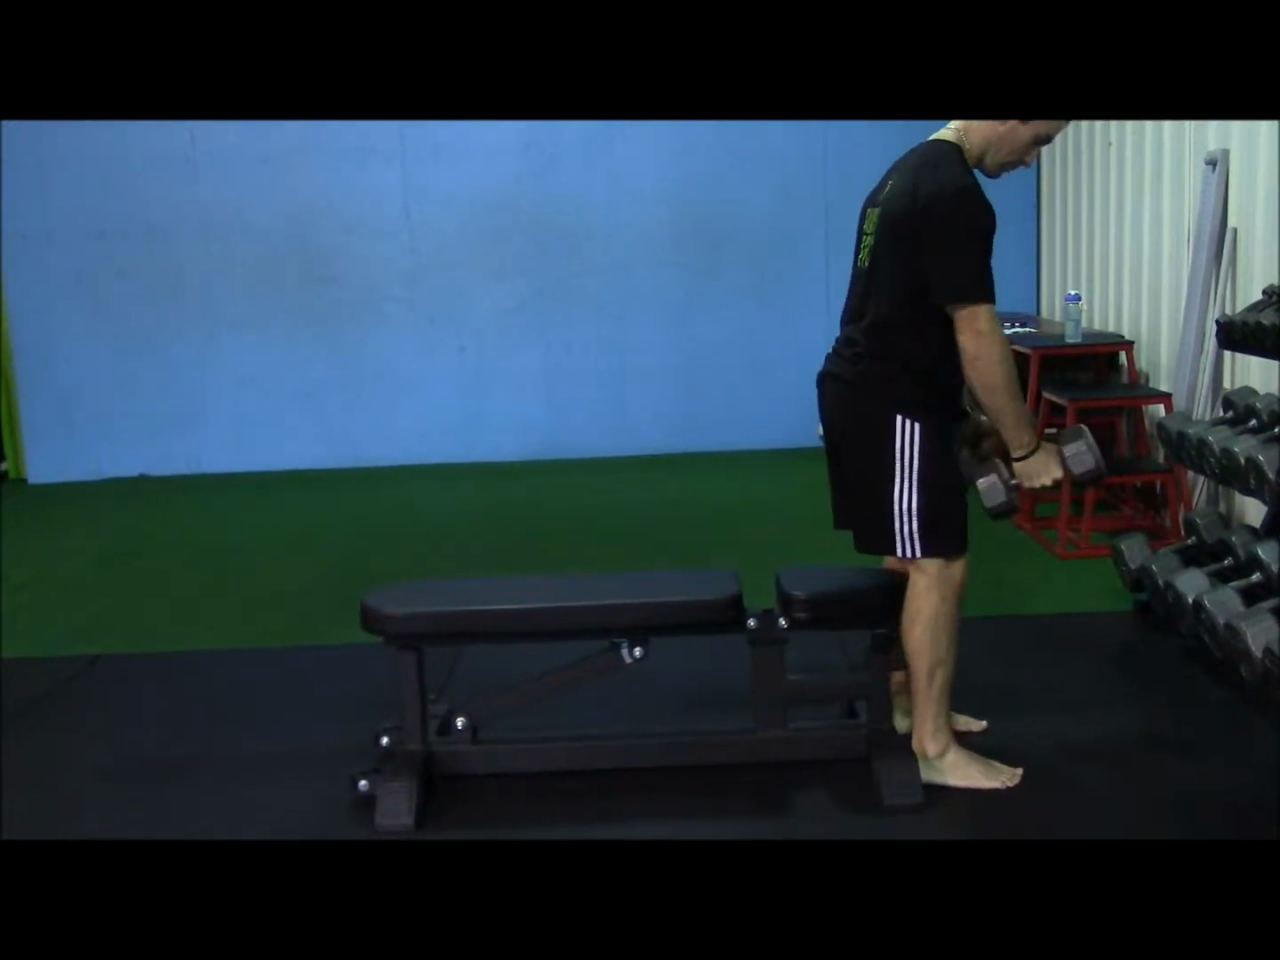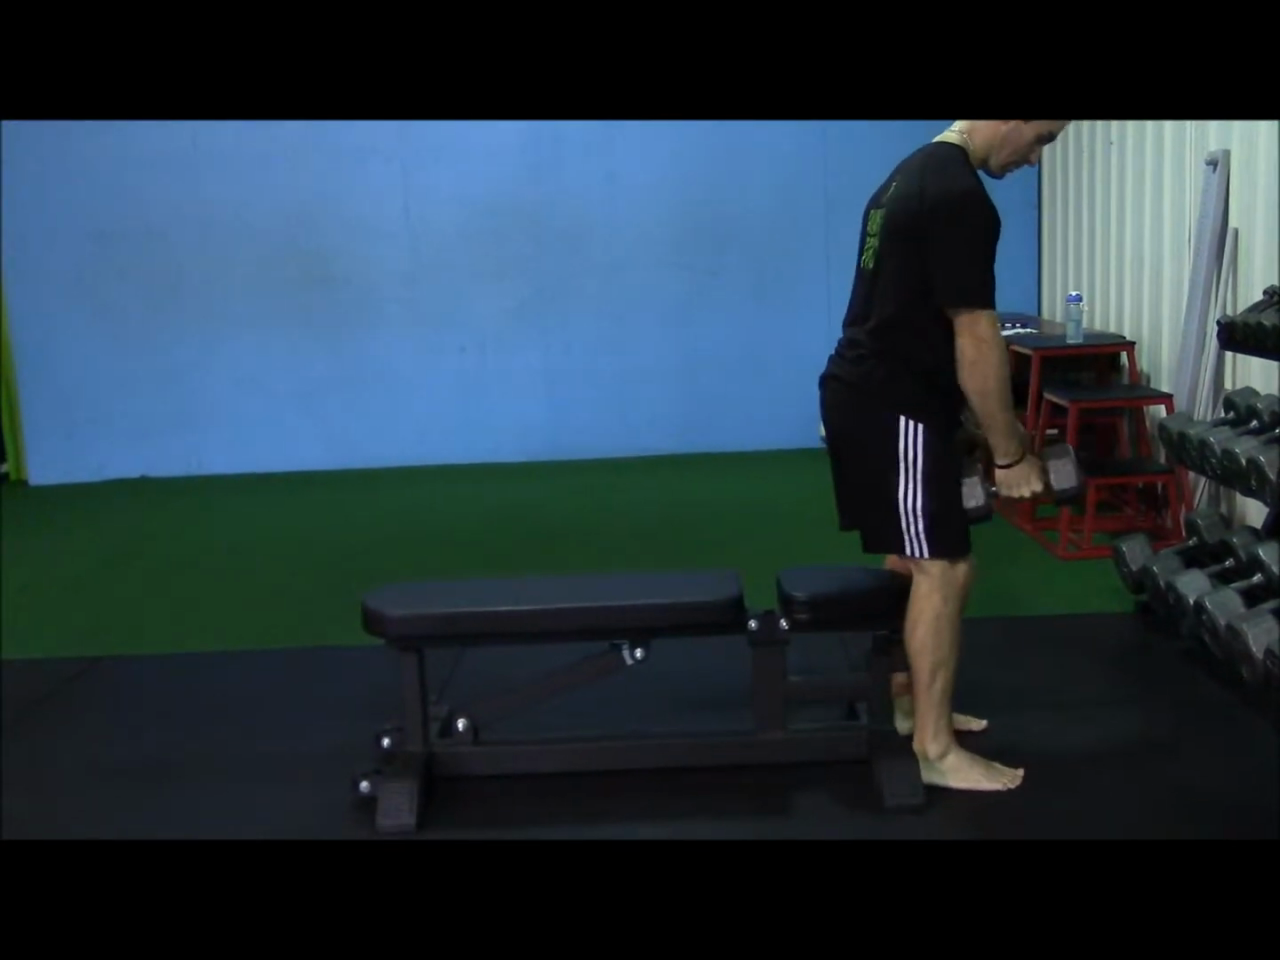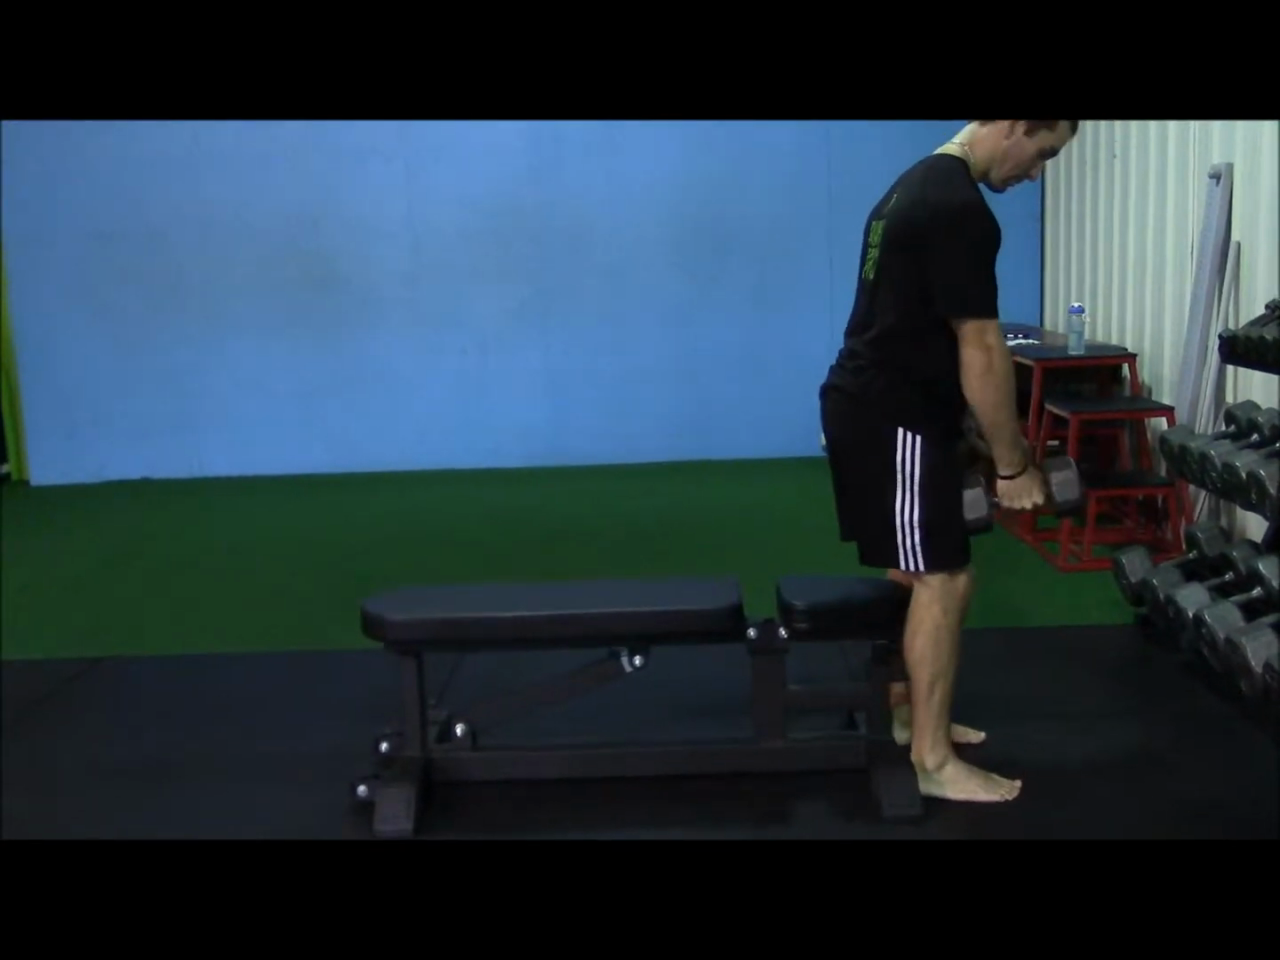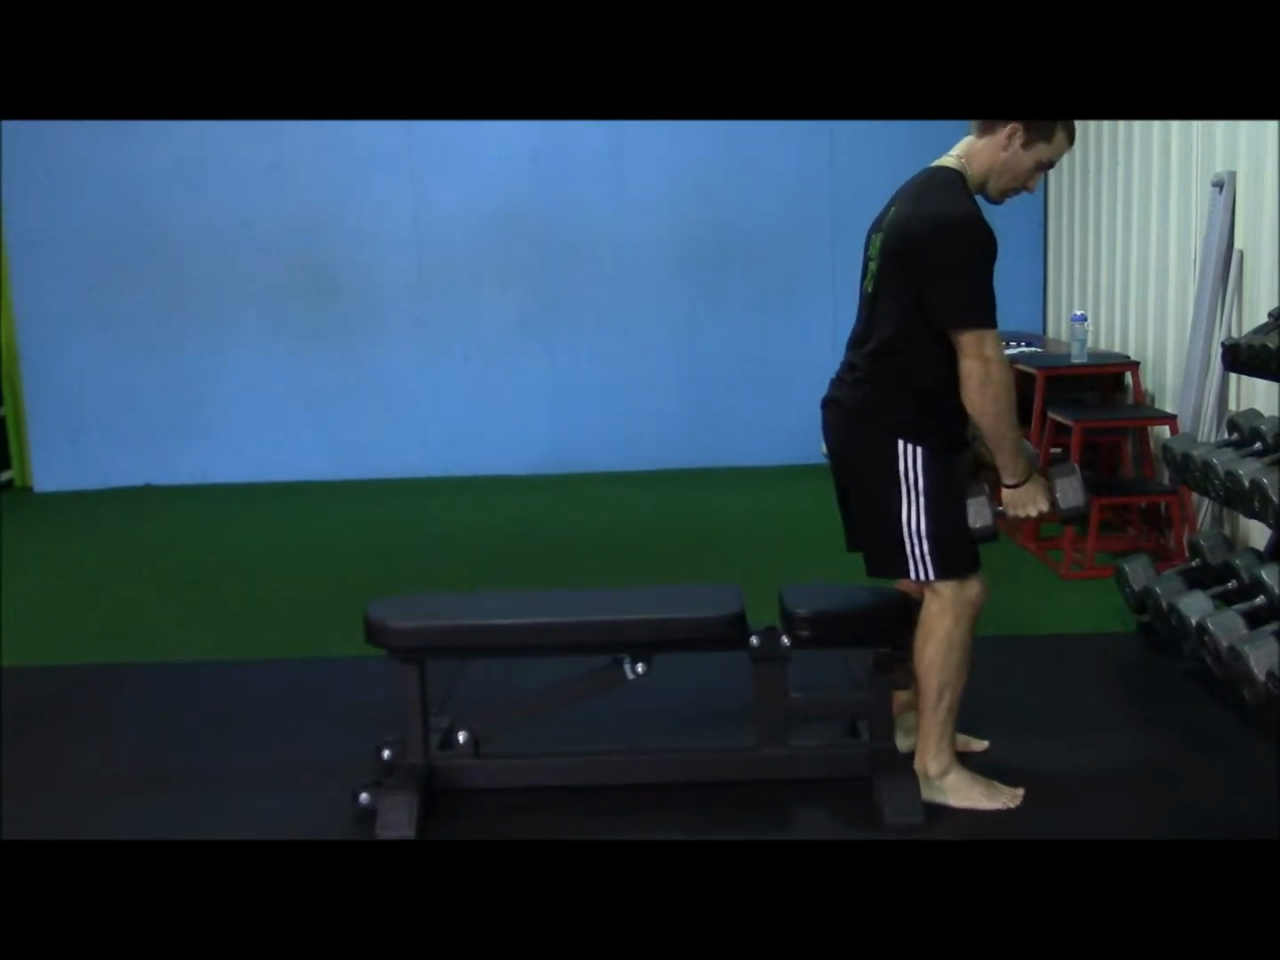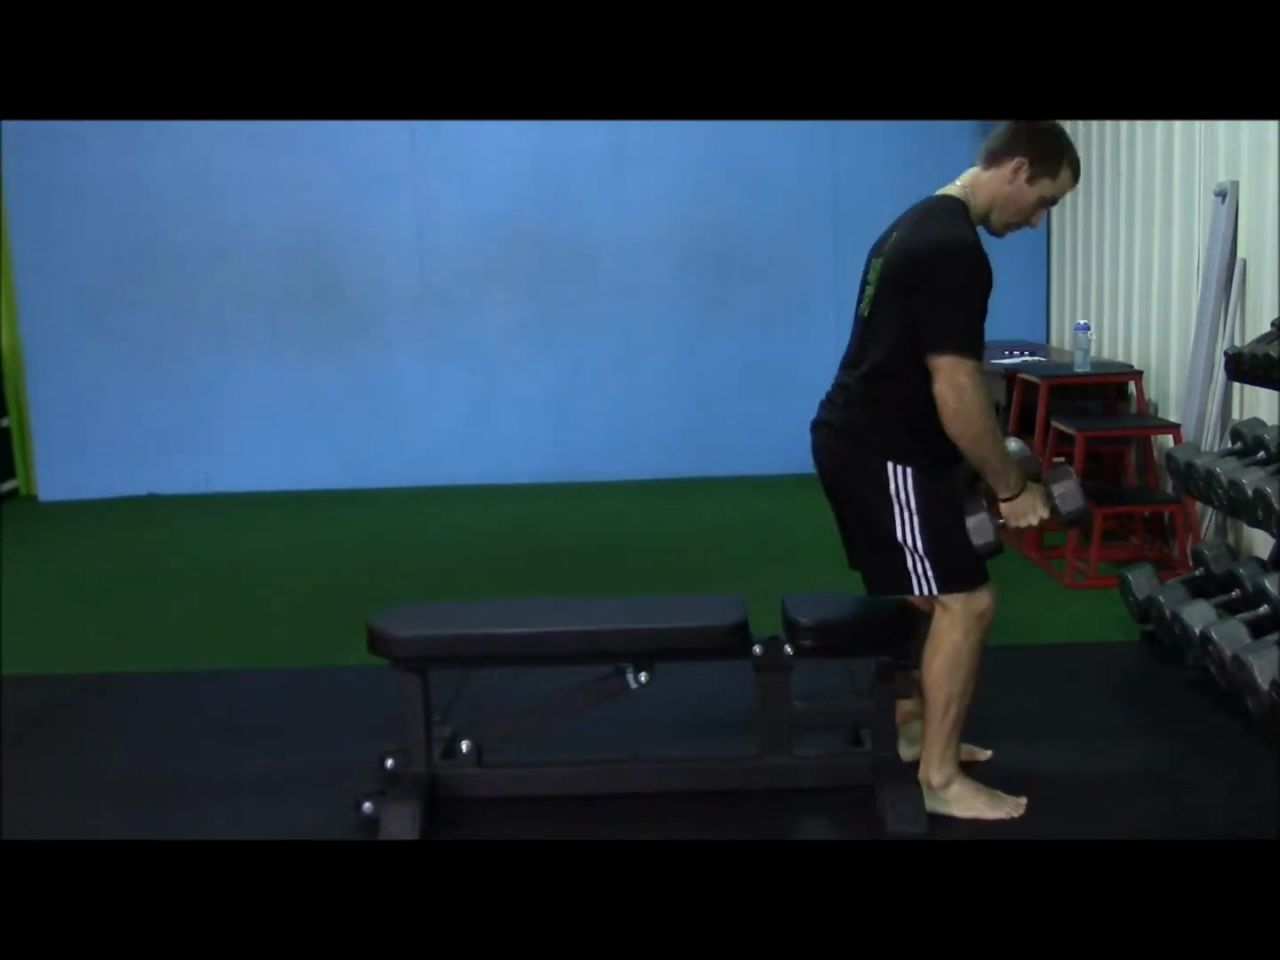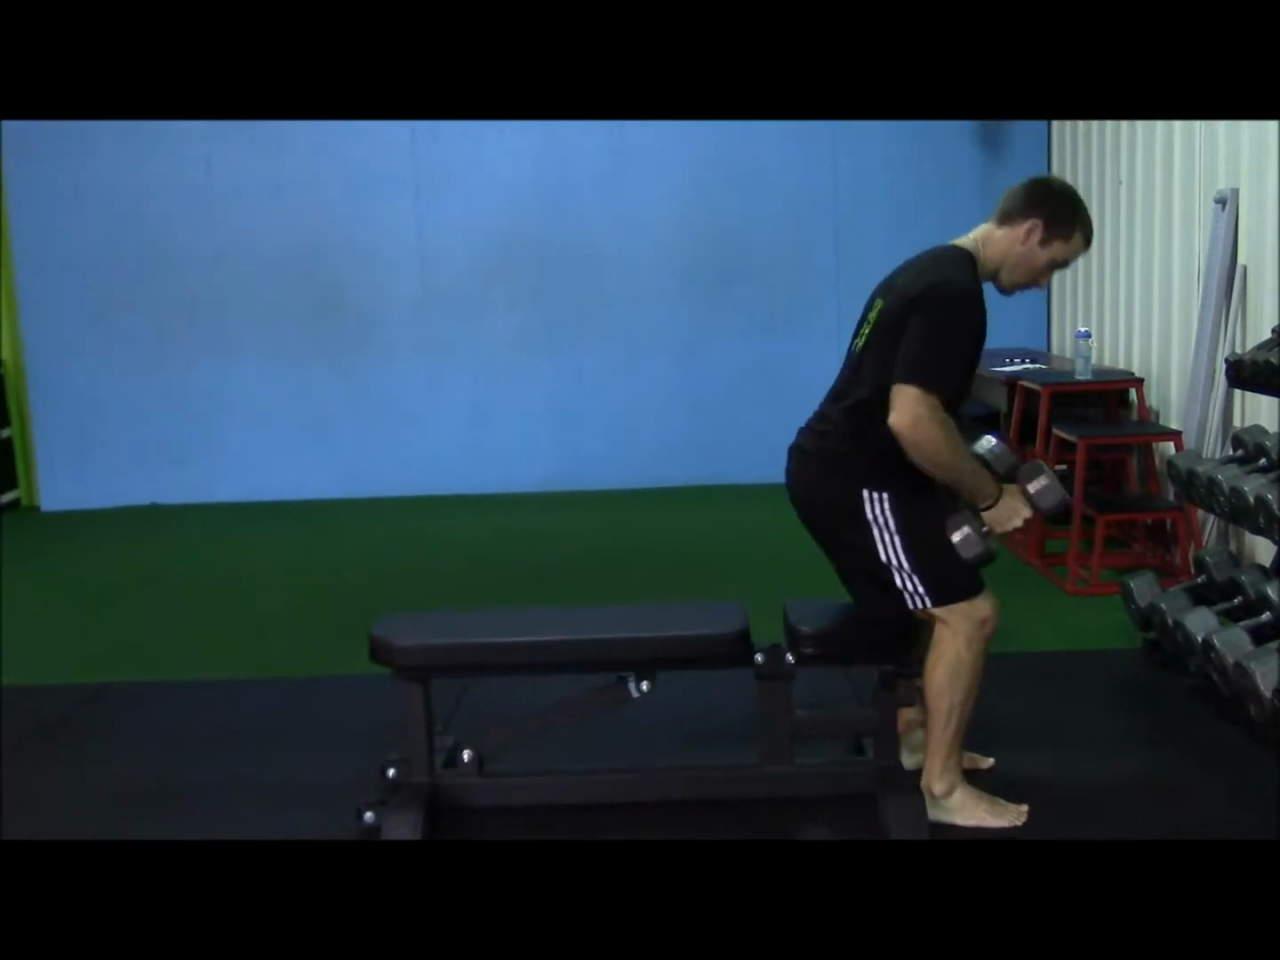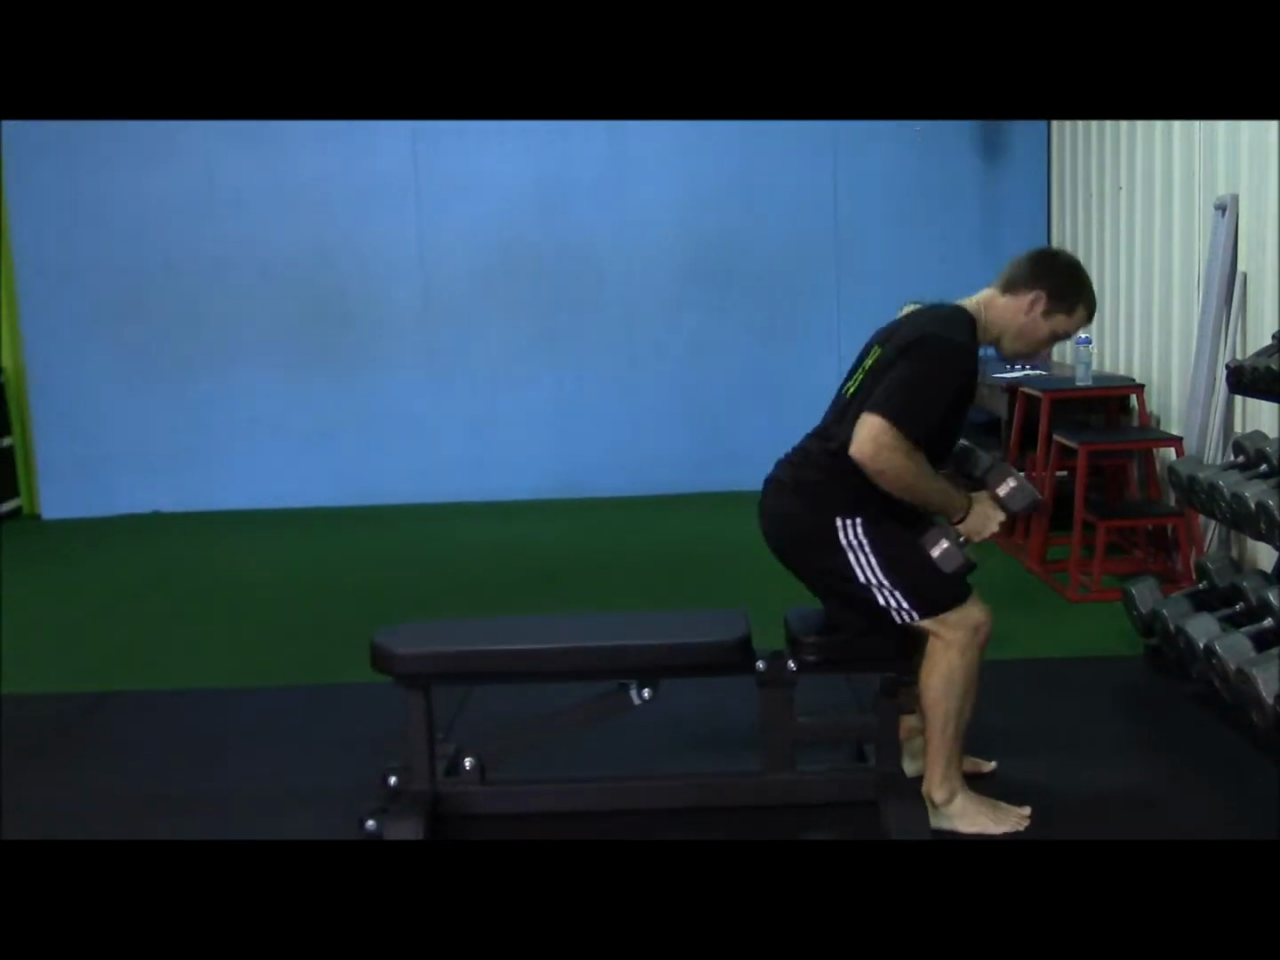
dt=0.2s
person 1, frame 1
left shoulder: (916, 170)
right shoulder: (954, 194)
right elbow: (977, 337)
right wrist: (1027, 446)
left hip: (862, 389)
right hip: (892, 405)
left knee: (907, 560)
right knee: (939, 567)
left ankle: (904, 697)
right ankle: (934, 748)
person 1, frame 2
left shoulder: (920, 172)
right shoulder: (959, 197)
right elbow: (976, 342)
right wrist: (1011, 455)
left hip: (865, 391)
right hip: (893, 406)
left knee: (910, 560)
right knee: (944, 569)
left ankle: (906, 698)
right ankle: (935, 750)
person 1, frame 3
left shoulder: (922, 184)
right shoulder: (959, 209)
right elbow: (981, 351)
right wrist: (1013, 466)
left hip: (867, 402)
right hip: (893, 418)
left knee: (911, 572)
right knee: (943, 582)
left ankle: (905, 710)
right ankle: (933, 761)
person 1, frame 4
left shoulder: (921, 196)
right shoulder: (956, 219)
right elbow: (980, 363)
right wrist: (1017, 474)
left hip: (868, 414)
right hip: (893, 430)
left knee: (922, 580)
right knee: (956, 589)
left ankle: (908, 717)
right ankle: (936, 768)
person 1, frame 5
left shoulder: (925, 223)
right shoulder: (955, 248)
right elbow: (956, 390)
left wrist: (987, 467)
right wrist: (1012, 488)
left hip: (859, 436)
right hip: (881, 449)
left knee: (929, 590)
right knee: (966, 601)
left ankle: (910, 724)
right ankle: (941, 778)
person 1, frame 6
left shoulder: (935, 269)
right shoulder: (955, 296)
right elbow: (911, 420)
left wrist: (969, 484)
right wrist: (992, 498)
left hip: (831, 465)
right hip: (850, 480)
left knee: (937, 599)
right knee: (969, 611)
left ankle: (913, 734)
right ankle: (944, 787)
person 1, frame 7
left shoulder: (932, 325)
right shoulder: (949, 350)
right elbow: (873, 449)
left wrist: (948, 503)
right wrist: (962, 510)
left hip: (806, 498)
right hip: (820, 514)
left knee: (942, 600)
right knee: (964, 620)
left ankle: (910, 739)
right ankle: (945, 795)
